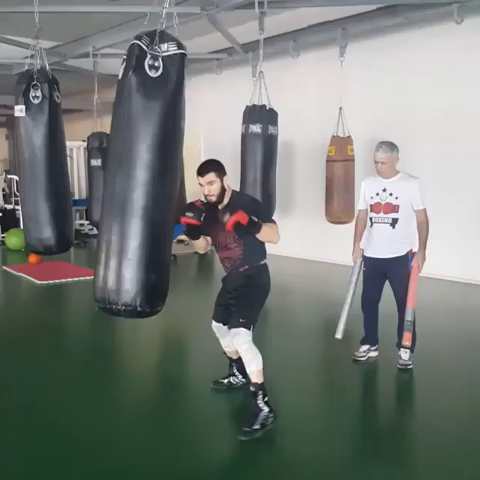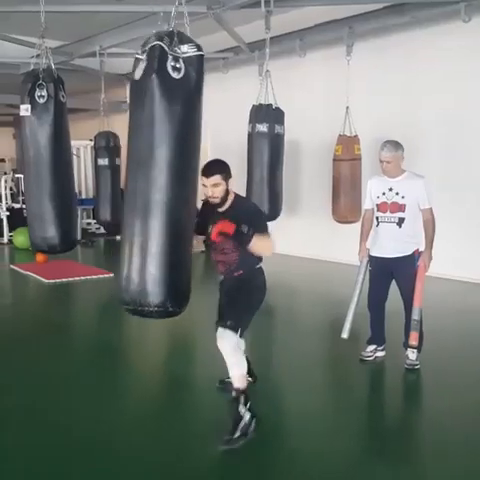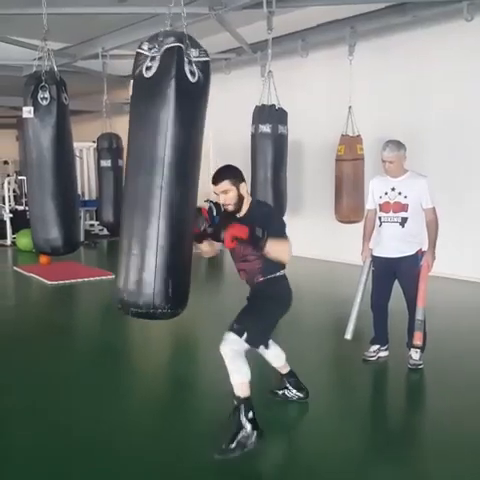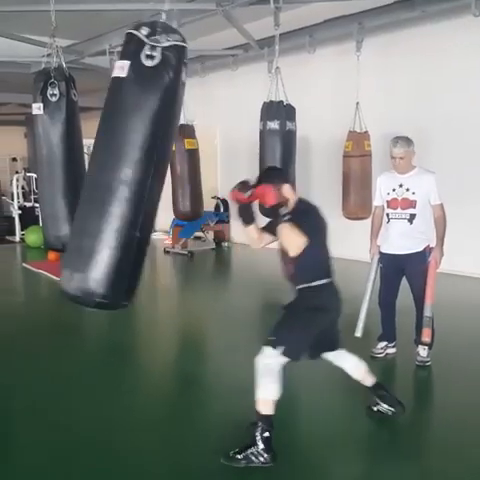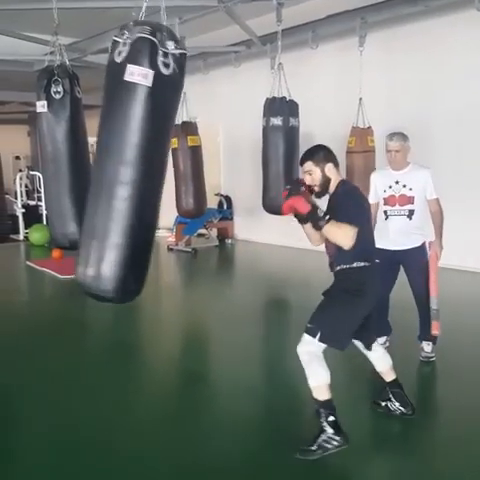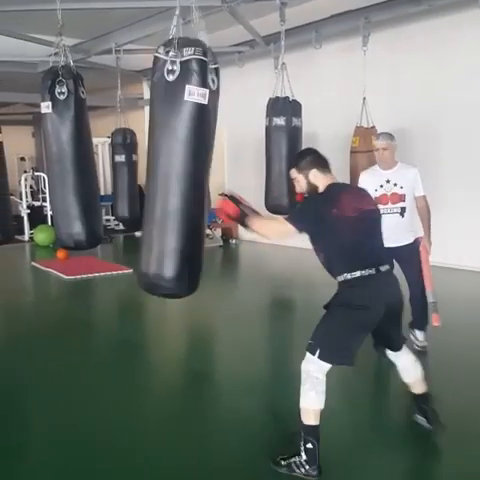
dt=0.4s
person 1, frame 1
left shoulder: (247, 203)
right shoulder: (208, 210)
left elbow: (274, 236)
right elbow: (202, 248)
left wrist: (248, 222)
right wrist: (193, 228)
left hip: (255, 277)
right hip: (232, 277)
left knee: (240, 333)
right knee: (219, 325)
left ankle: (263, 407)
right ankle: (238, 374)
person 1, frame 2
left shoulder: (248, 210)
right shoulder: (207, 211)
left elbow: (267, 248)
right elbow: (193, 242)
left wrist: (237, 232)
right wrist: (192, 228)
left hip: (249, 282)
right hip: (229, 281)
left knee: (225, 338)
right knee: (227, 331)
left ankle: (245, 413)
right ankle: (244, 374)
person 1, frame 3
left shoulder: (266, 214)
right shoulder: (226, 217)
left elbow: (284, 254)
right elbow: (208, 249)
left wrist: (253, 236)
right wrist: (201, 234)
left hip: (273, 290)
right hip: (263, 289)
left knee: (231, 346)
right knee: (261, 341)
left ankle: (248, 425)
right ankle: (294, 387)
person 1, frame 4
left shoulder: (307, 213)
right shoulder: (288, 216)
left elbow: (294, 247)
right elbow: (257, 240)
left wrist: (278, 212)
right wrist: (245, 211)
left hip: (315, 299)
right hip: (323, 298)
left knee: (267, 361)
right knee: (333, 352)
left ankle: (262, 445)
right ankle: (386, 400)
person 1, frame 5
left shoulder: (348, 195)
right shoulder: (339, 197)
left elbow: (347, 240)
right elbow: (319, 239)
left wrist: (313, 213)
right wrist: (304, 211)
left hip: (354, 282)
right hip: (361, 282)
left knee: (308, 347)
right knee: (365, 341)
left ankle: (331, 429)
right ankle: (399, 399)
person 1, frame 6
left shoulder: (318, 203)
right shoulder: (361, 197)
left elbow: (273, 229)
left wrist: (239, 210)
left hip: (357, 293)
right hip: (386, 286)
left knee: (314, 367)
right knee: (397, 349)
right ankle: (425, 411)
person 2, frame 1
left shoulder: (411, 184)
right shoulder: (368, 184)
left elbow: (422, 218)
left wrist: (421, 251)
right wrist: (357, 245)
left hip: (401, 256)
right hip: (372, 255)
left knee: (405, 304)
right knee: (368, 302)
left ankle: (405, 349)
right ankle: (369, 345)
person 2, frame 2
left shoulder: (417, 183)
right shoulder: (374, 183)
left elbow: (428, 218)
left wrist: (427, 250)
right wrist: (363, 244)
left hip: (407, 255)
right hip: (378, 255)
left knee: (411, 304)
right knee: (375, 302)
left ankle: (413, 349)
right ankle: (377, 344)
person 2, frame 3
left shoulder: (420, 183)
right shoulder: (376, 183)
left elbow: (431, 217)
left wrist: (431, 250)
right wrist: (366, 244)
left hip: (410, 255)
right hip: (381, 255)
left knee: (415, 304)
right knee: (378, 302)
left ankle: (416, 349)
right ankle: (380, 344)
person 2, frame 4
left shoulder: (427, 179)
right shoulder: (383, 179)
left elbow: (439, 213)
left wrist: (438, 246)
right wrist: (373, 241)
left hip: (418, 251)
right hip: (388, 251)
left knee: (422, 300)
right knee: (386, 299)
left ankle: (423, 345)
right ankle: (387, 341)
person 2, frame 5
left shoulder: (423, 174)
right shoulder: (377, 176)
left elbow: (434, 207)
right elbow: (372, 209)
left wrist: (438, 240)
left hip: (414, 246)
right hip: (383, 247)
left knee: (422, 295)
right knee: (379, 294)
left ankle: (427, 340)
right ankle: (382, 335)
person 2, frame 6
left shoulder: (411, 173)
right shoulder: (366, 176)
left elbow: (422, 204)
left wrist: (426, 235)
left hip: (407, 242)
left knee: (417, 286)
left ankle: (417, 329)
